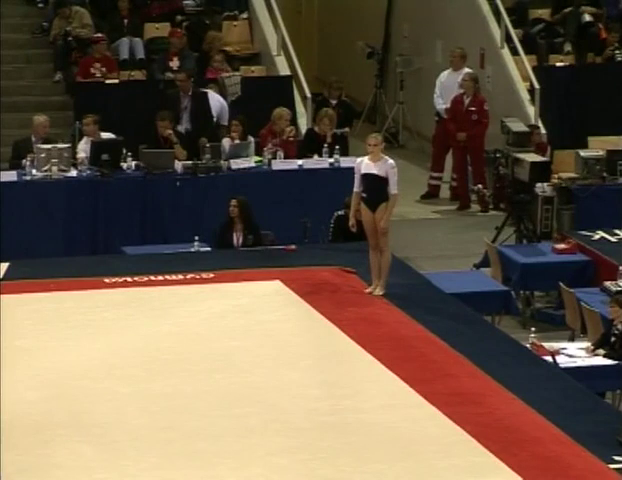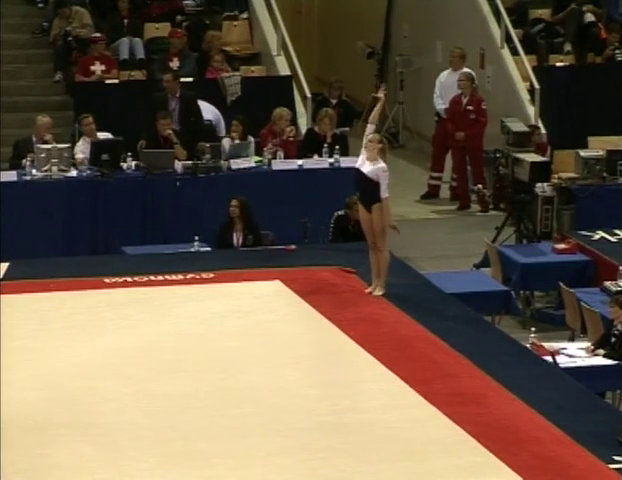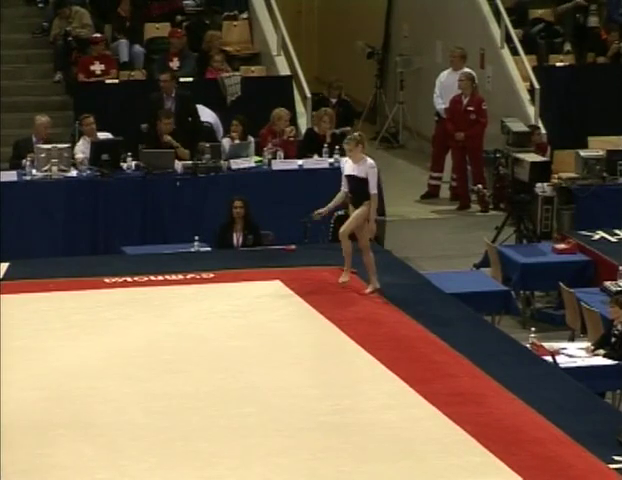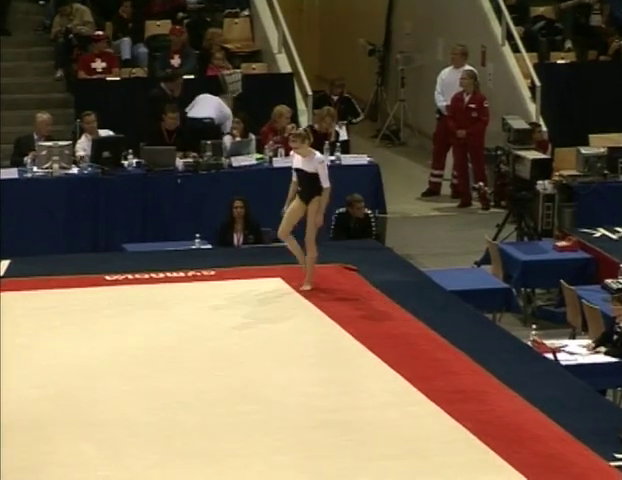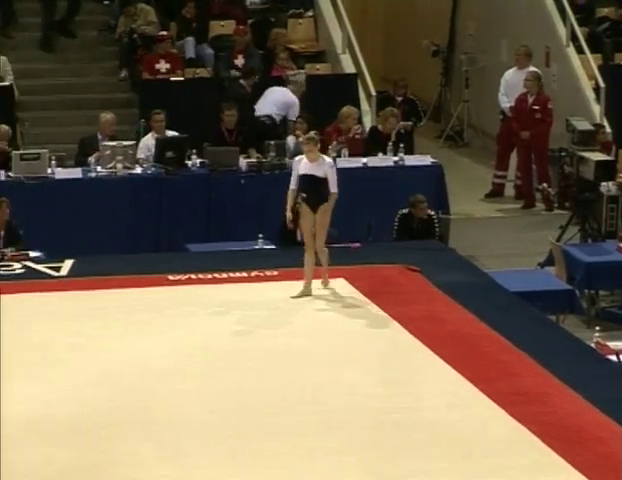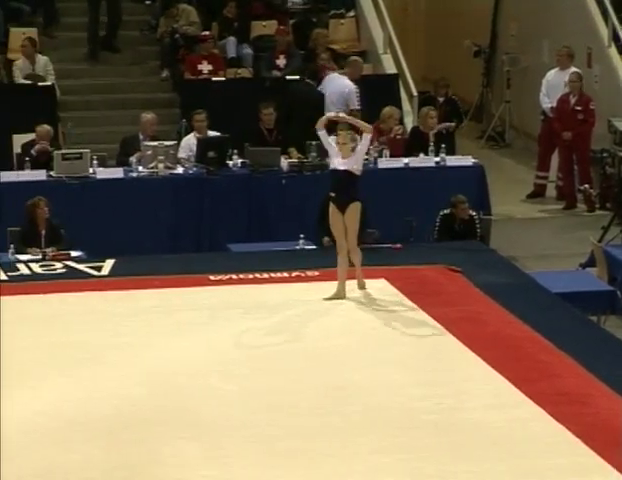
dt=0.7s
person 1, frame 1
left shoulder: (389, 164)
right shoulder: (360, 163)
left elbow: (393, 193)
right elbow: (357, 190)
left wrist: (387, 218)
right wrist: (352, 215)
left hip: (381, 205)
right hip: (366, 205)
left knee: (383, 246)
right knee: (372, 245)
left ankle: (382, 284)
right ankle: (374, 282)
person 1, frame 2
left shoulder: (381, 168)
right shoulder: (363, 155)
left elbow: (384, 195)
right elbow: (371, 124)
left wrist: (389, 219)
right wrist: (380, 102)
left hip: (376, 206)
right hip: (363, 204)
left knee: (380, 246)
right knee: (371, 245)
left ankle: (381, 284)
right ankle: (374, 282)
person 1, frame 3
left shoulder: (369, 165)
right shoulder: (346, 163)
left elbow: (374, 193)
right elbow: (344, 191)
left wrist: (372, 220)
right wrist: (327, 209)
left hip: (365, 205)
right hip: (352, 205)
left knee: (343, 232)
right knee: (363, 245)
left ankle: (347, 269)
right ankle: (373, 281)
person 1, frame 4
left shoulder: (318, 159)
right shoulder: (294, 155)
left elbow: (326, 187)
left wrist: (320, 213)
right wrist: (287, 203)
left hip: (315, 198)
right hip: (301, 197)
left knee: (310, 240)
right knee: (282, 232)
left ankle: (308, 280)
right ankle: (304, 261)
person 1, frame 5
left shoulder: (327, 163)
right shoulder: (298, 162)
left elbow: (334, 192)
right elbow: (293, 187)
left wrist: (326, 215)
right wrist: (289, 209)
left hip: (322, 205)
right hip: (306, 205)
left knee: (319, 246)
right knee: (308, 246)
left ankle: (325, 275)
right ankle: (307, 286)
person 1, frame 6
left shoulder: (357, 155)
right shoulder: (334, 152)
left elbow: (369, 131)
right elbow: (319, 129)
left wrist: (349, 120)
right wrist: (328, 118)
left hip: (351, 203)
right hip: (334, 204)
left knee: (351, 245)
right knee: (341, 247)
left ankle: (359, 276)
right ankle: (341, 288)
person 2, frame 1
right shoulder: (444, 75)
right elbow: (437, 95)
right wrist: (443, 109)
right hip: (443, 117)
right knee: (437, 152)
right ankle: (433, 188)
person 2, frame 2
right shoulder: (443, 75)
right elbow: (436, 95)
right wrist: (443, 109)
right hip: (442, 117)
right knee: (437, 153)
right ankle: (433, 188)
person 2, frame 3
right shoulder: (443, 75)
right elbow: (436, 95)
right wrist: (443, 109)
right hip: (443, 117)
right knee: (437, 153)
right ankle: (433, 188)
person 2, frame 4
left shoulder: (470, 72)
right shoulder: (445, 72)
right elbow: (438, 92)
right wrist: (444, 106)
right hip: (444, 114)
right knee: (438, 150)
left ankle: (457, 187)
right ankle: (434, 186)
person 2, frame 5
right shoulder: (509, 73)
right elbow: (501, 93)
right wrist: (509, 107)
right hip: (508, 116)
right knee: (502, 151)
left ankle: (520, 188)
right ankle: (498, 186)
person 2, frame 6
right shoulder: (550, 74)
right elbow: (543, 94)
right wrist: (550, 107)
right hip: (549, 116)
right knee: (543, 152)
left ankle: (562, 188)
right ankle: (539, 187)
person 3, frame 1
left shoulder: (480, 101)
right shoulder: (456, 99)
left elbow: (484, 124)
right elbow: (450, 120)
left wrist: (468, 135)
right wrist: (455, 133)
left hip: (475, 142)
right hip: (458, 141)
left knee: (478, 170)
right knee: (460, 171)
left ankle: (483, 202)
right ankle: (464, 201)
person 3, frame 2
left shoulder: (478, 101)
right shoulder: (454, 100)
left elbow: (482, 123)
right elbow: (449, 120)
left wrist: (466, 134)
right wrist: (454, 133)
left hip: (473, 142)
right hip: (456, 141)
left knee: (477, 170)
right knee: (459, 171)
left ankle: (483, 202)
right ankle: (464, 201)
person 3, frame 3
left shoulder: (479, 101)
right shoulder: (455, 100)
left elbow: (482, 123)
right elbow: (449, 120)
left wrist: (466, 135)
right wrist: (454, 133)
left hip: (474, 142)
right hip: (456, 141)
left knee: (477, 170)
right knee: (459, 171)
left ankle: (483, 202)
right ankle: (464, 201)
person 3, frame 4
left shoulder: (480, 99)
right shoulder: (456, 98)
left elbow: (484, 121)
right elbow: (450, 117)
left wrist: (467, 132)
right wrist: (455, 130)
left hip: (475, 139)
right hip: (458, 139)
left knee: (478, 167)
right knee: (460, 168)
left ankle: (484, 199)
right ankle: (465, 198)
person 3, frame 5
left shoulder: (544, 100)
right shoulder: (520, 99)
left elbow: (548, 122)
right elbow: (514, 119)
left wrist: (531, 133)
right wrist: (519, 132)
left hip: (539, 140)
right hip: (522, 140)
left knee: (542, 169)
right knee: (524, 169)
left ankle: (548, 201)
right ankle: (528, 199)
person 3, frame 6
left shoulder: (587, 100)
right shoulder: (562, 99)
left elbow: (590, 123)
right elbow: (556, 119)
left wrist: (573, 134)
right wrist: (562, 132)
left hip: (581, 141)
right hip: (564, 140)
left knee: (584, 170)
right knee: (566, 170)
left ankle: (590, 202)
right ankle: (570, 200)
